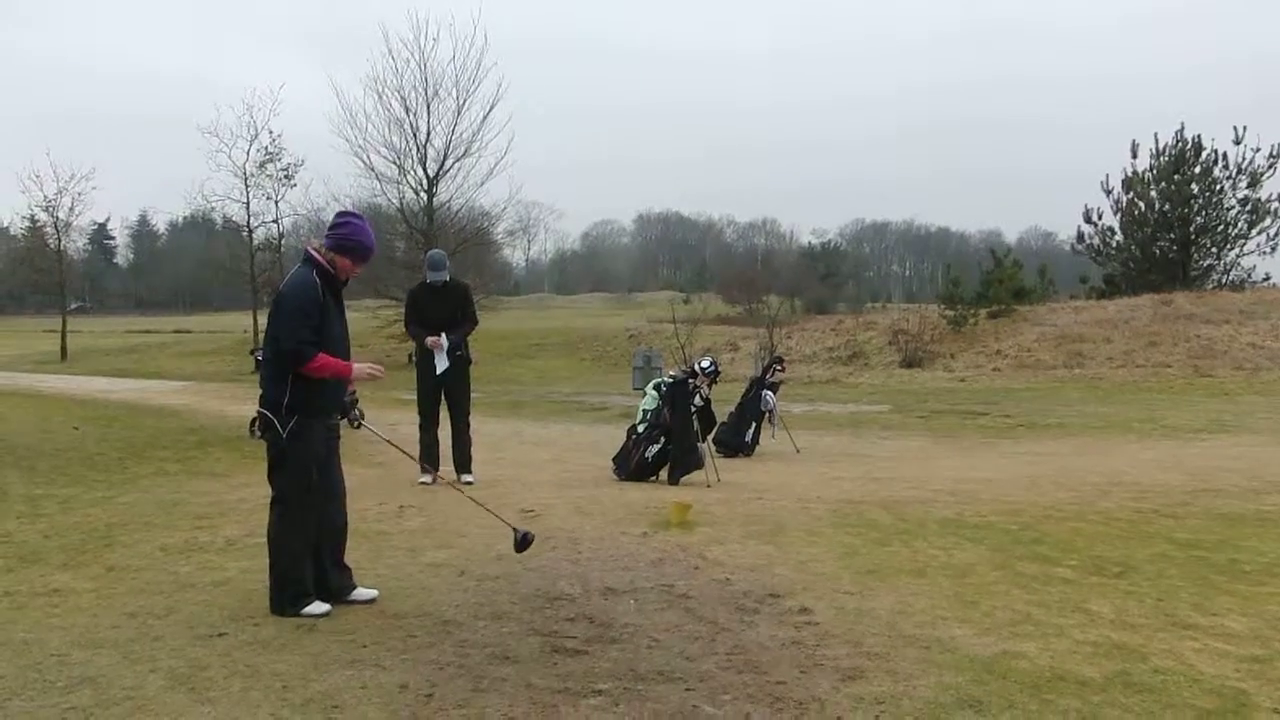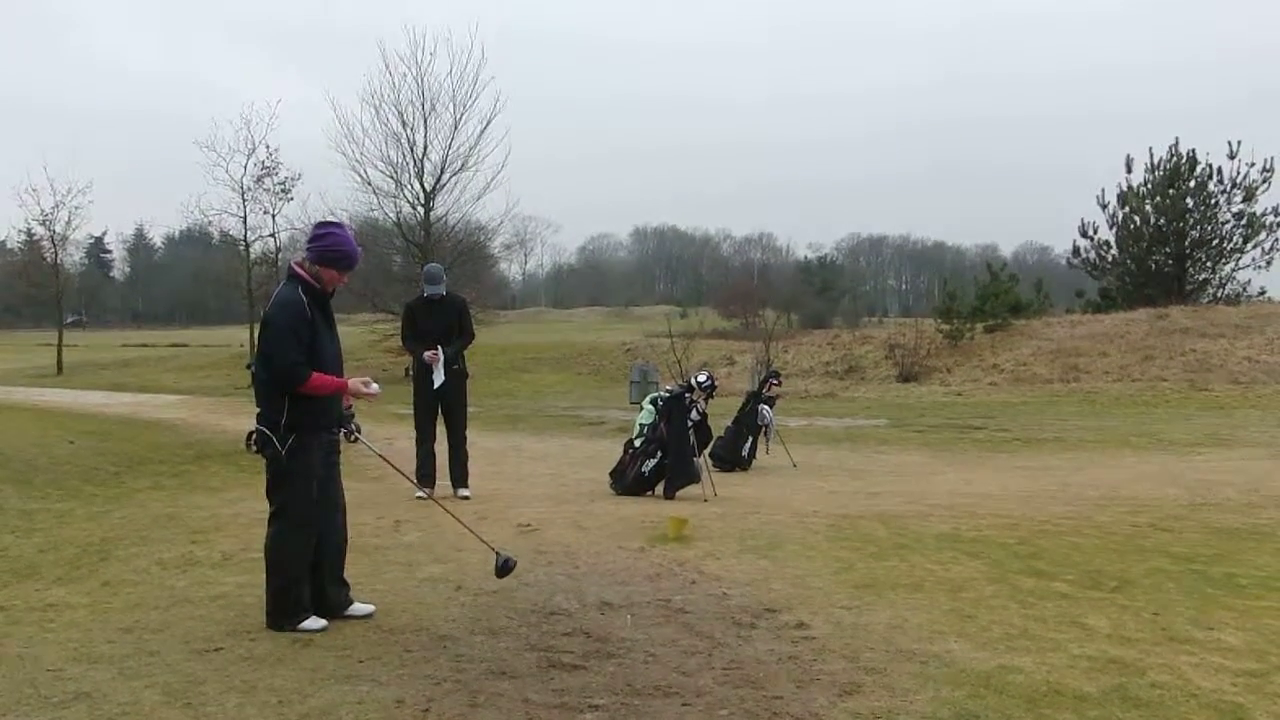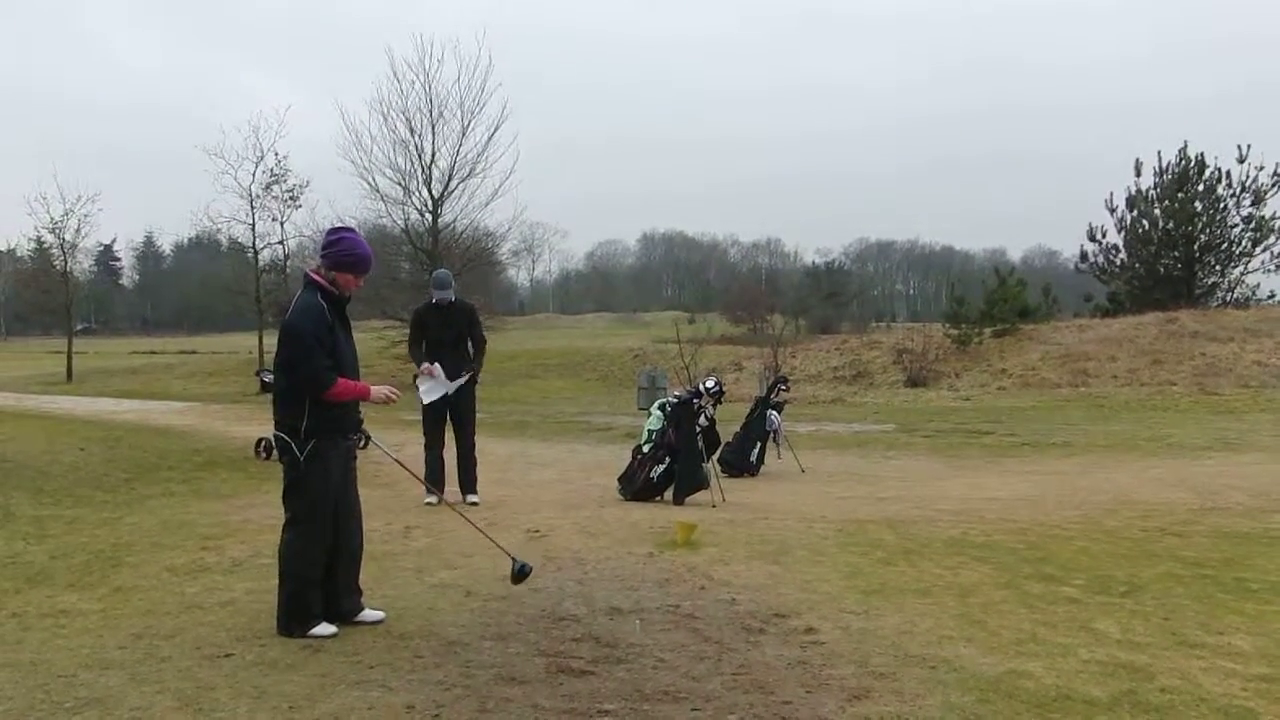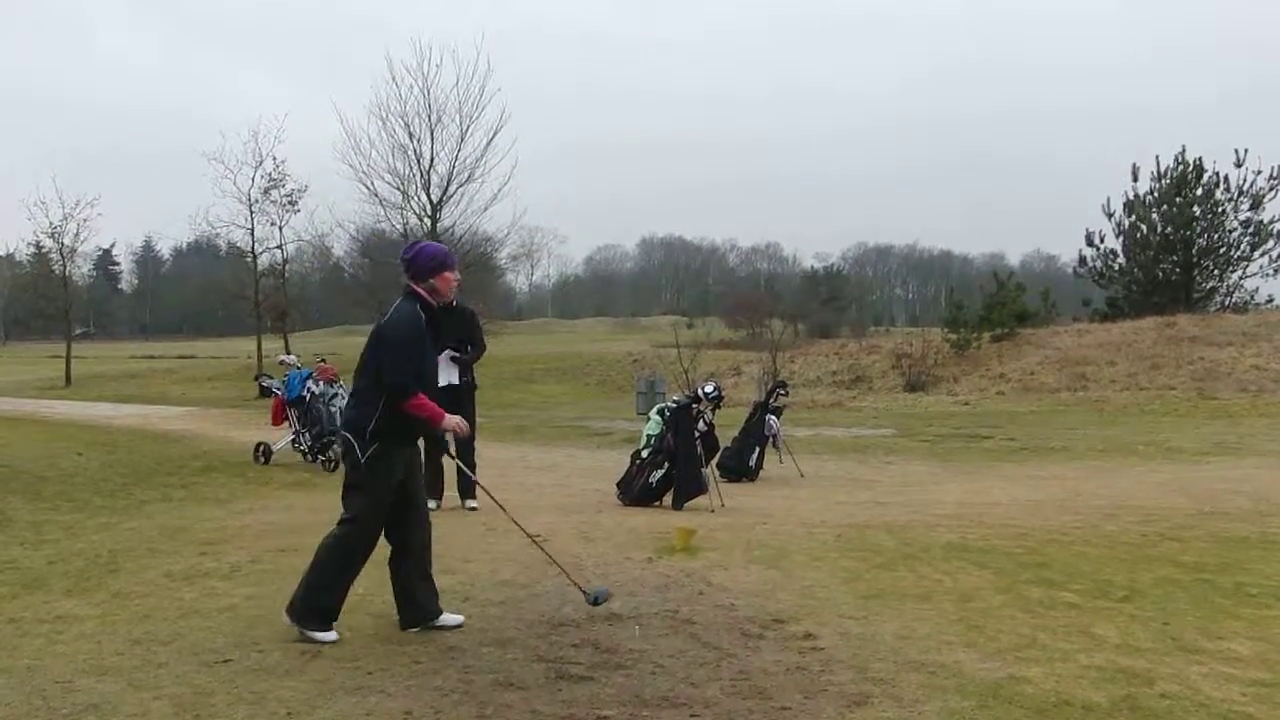
dt=1s
person 1, frame 1
left shoulder: (328, 284)
right shoulder: (301, 286)
right elbow: (299, 355)
left wrist: (342, 391)
right wrist: (348, 372)
left hip: (320, 412)
right hip: (292, 415)
left knee: (330, 500)
right knee: (295, 504)
left ankle: (333, 582)
right ankle: (291, 595)
person 1, frame 2
left shoulder: (317, 299)
right shoulder: (288, 304)
right elbow: (292, 374)
left wrist: (339, 402)
right wrist: (344, 387)
left hip: (320, 428)
right hip: (291, 433)
left knee: (330, 516)
right knee: (294, 520)
left ankle: (331, 598)
right ankle: (287, 610)
person 1, frame 3
left shoulder: (331, 305)
right shoulder: (307, 311)
right elbow: (317, 381)
left wrist: (353, 414)
right wrist: (367, 392)
left hip: (335, 434)
right hip: (308, 438)
left knee: (345, 523)
right knee: (308, 527)
left ankle: (342, 603)
right ankle: (298, 617)
person 1, frame 4
left shoulder: (422, 317)
right shoulder: (403, 321)
right elbow: (400, 390)
left wrist: (435, 421)
right wrist: (441, 418)
left hip: (400, 439)
right hip: (374, 439)
left knee: (412, 527)
right knee: (360, 526)
left ankle: (420, 610)
right ankle: (309, 611)
person 2, frame 1
left shoulder: (461, 289)
right shoulder: (416, 293)
left elbow: (471, 321)
right elbow: (410, 325)
left wrist: (453, 339)
right wrist: (424, 339)
left hip: (456, 357)
right hip: (426, 359)
left knee: (460, 415)
right knee: (427, 416)
left ankle: (464, 469)
right ankle: (428, 469)
person 2, frame 2
left shoulder: (458, 303)
right shoulder: (412, 307)
left elbow: (468, 335)
right elbow: (407, 340)
left wrist: (449, 353)
right wrist: (422, 354)
left hip: (453, 371)
right hip: (423, 373)
left knee: (457, 430)
right knee: (424, 431)
left ankle: (460, 483)
right ankle: (425, 483)
person 2, frame 3
left shoulder: (467, 310)
right shoulder: (421, 313)
left elbow: (479, 341)
right elbow: (414, 345)
left wrist: (475, 367)
right wrist: (421, 363)
left hip: (462, 380)
right hip: (432, 381)
left knee: (466, 437)
right knee: (433, 438)
left ankle: (469, 490)
right ankle: (433, 490)
person 2, frame 4
left shoulder: (467, 315)
left elbow: (479, 346)
left wrist: (465, 358)
left hip: (462, 384)
left knee: (465, 440)
right knee: (433, 441)
left ankle: (468, 494)
right ankle: (433, 495)
